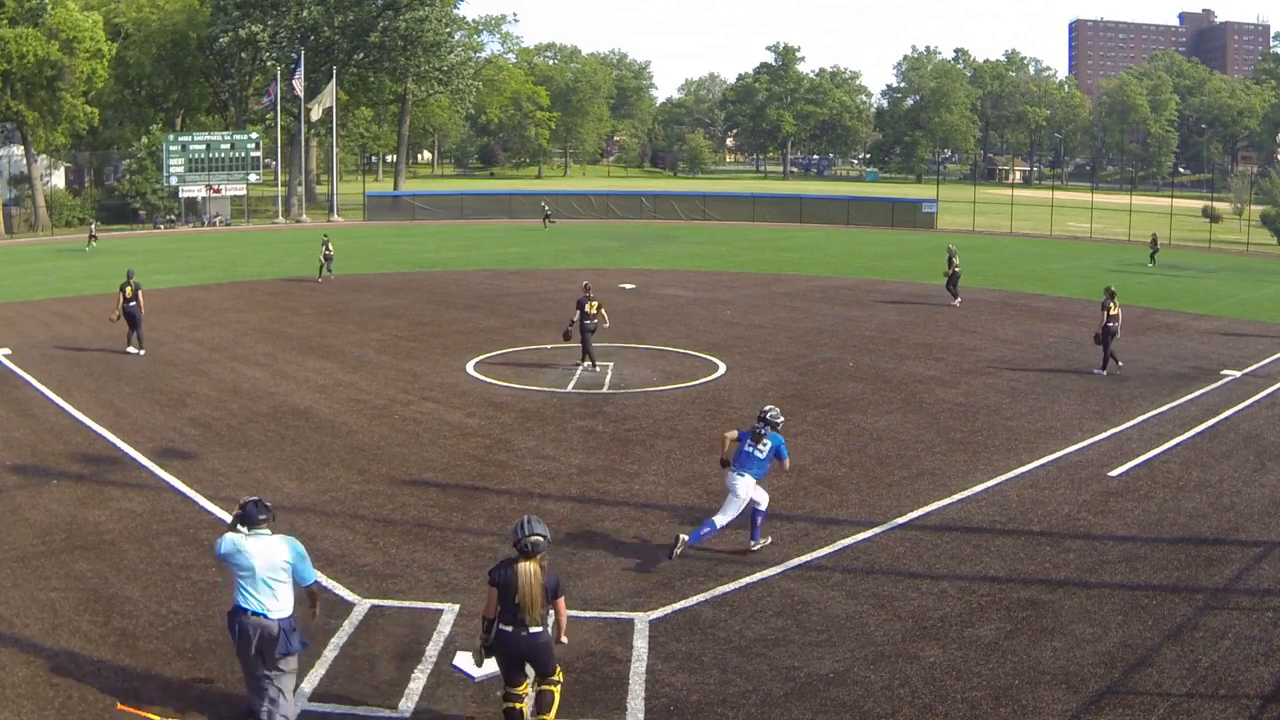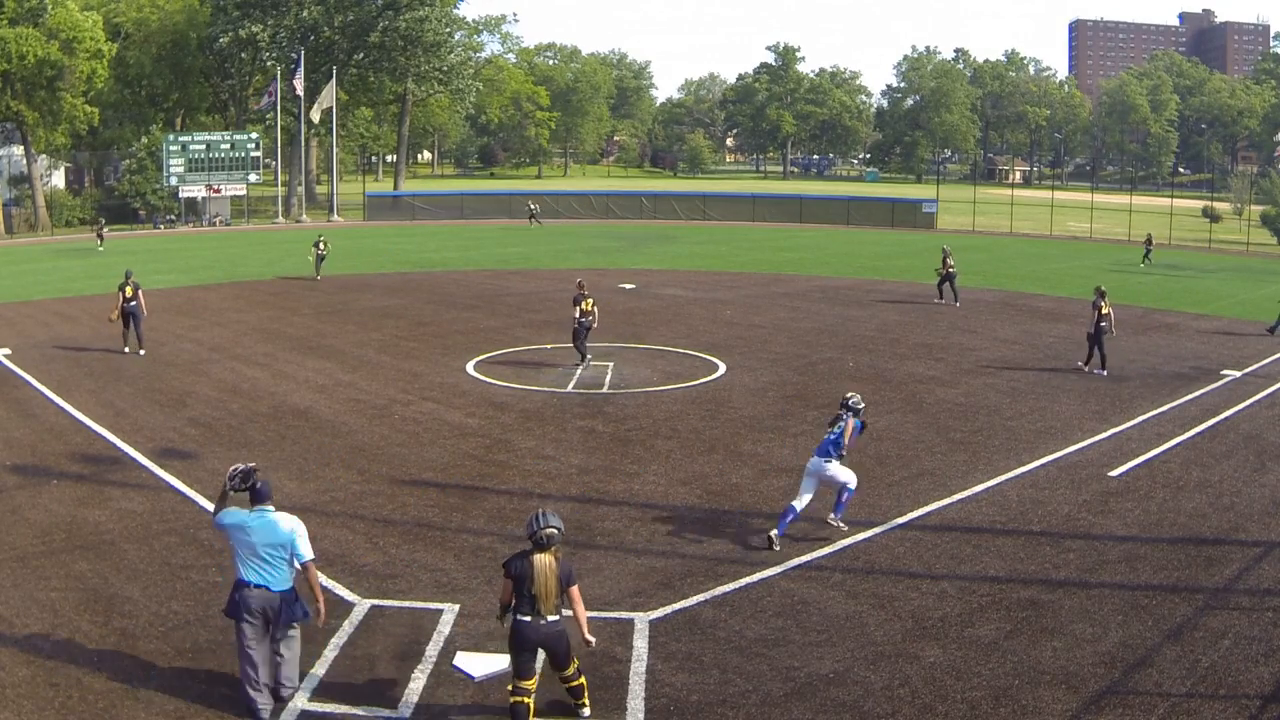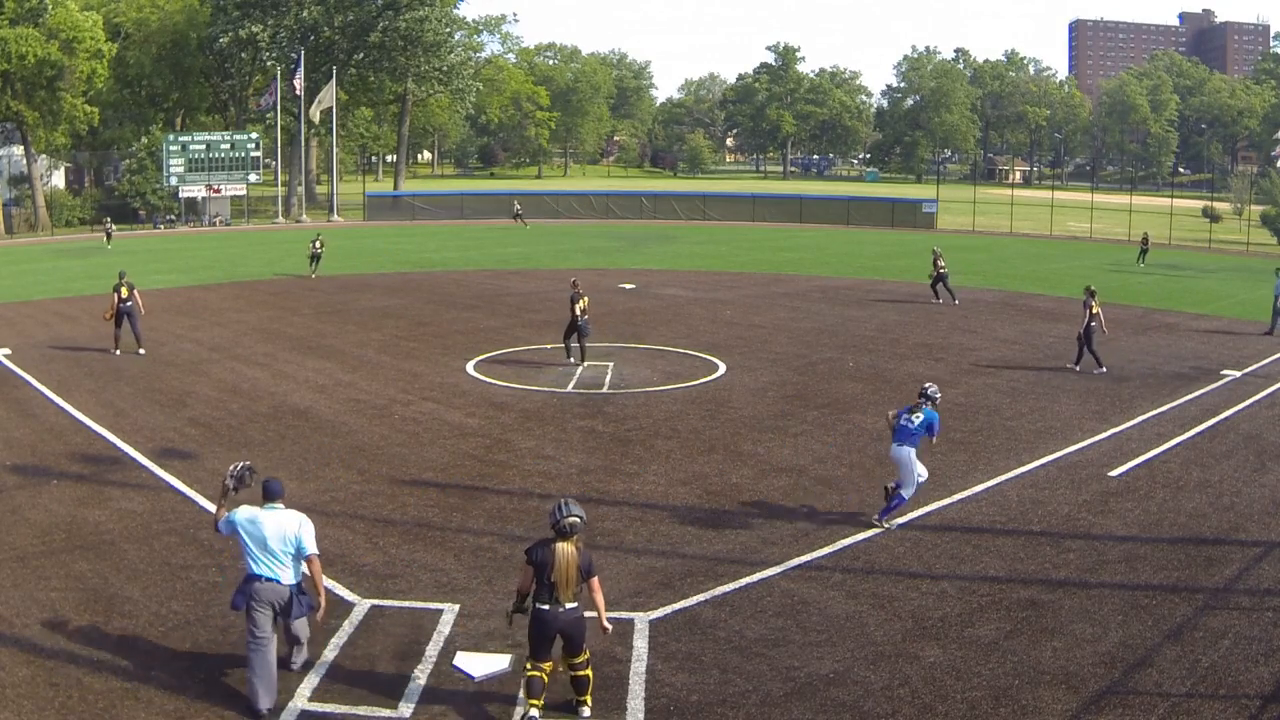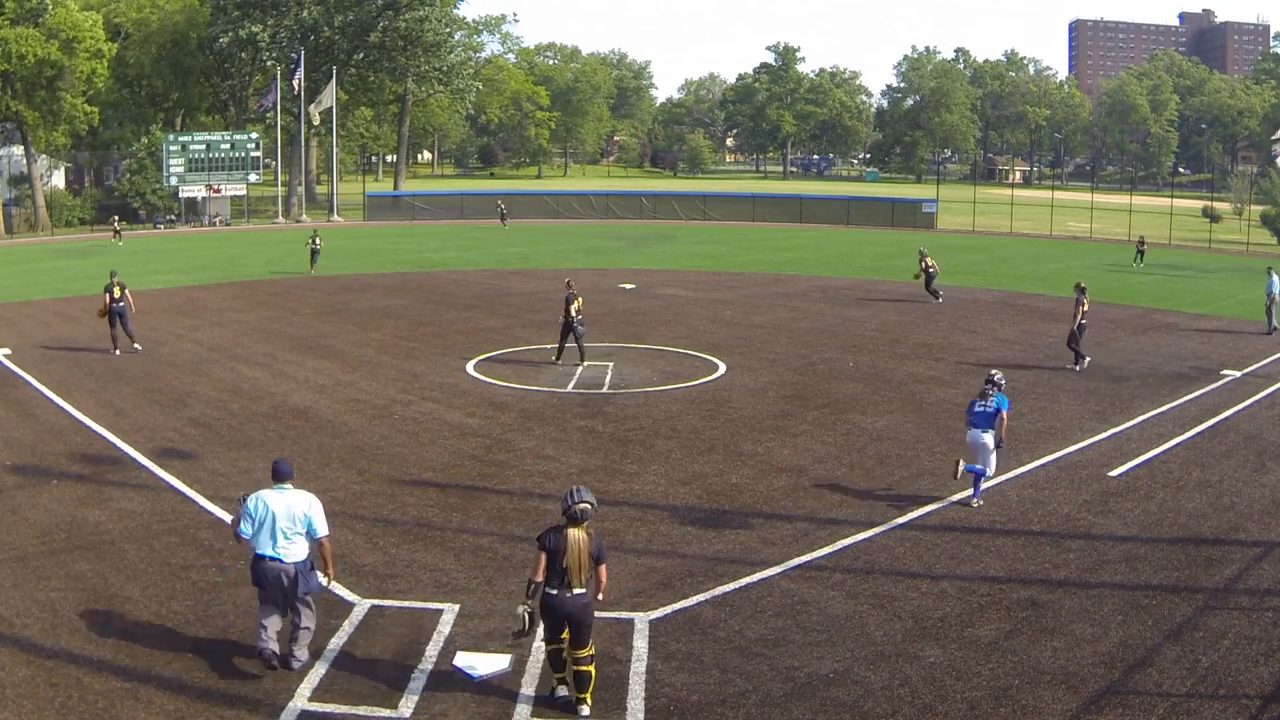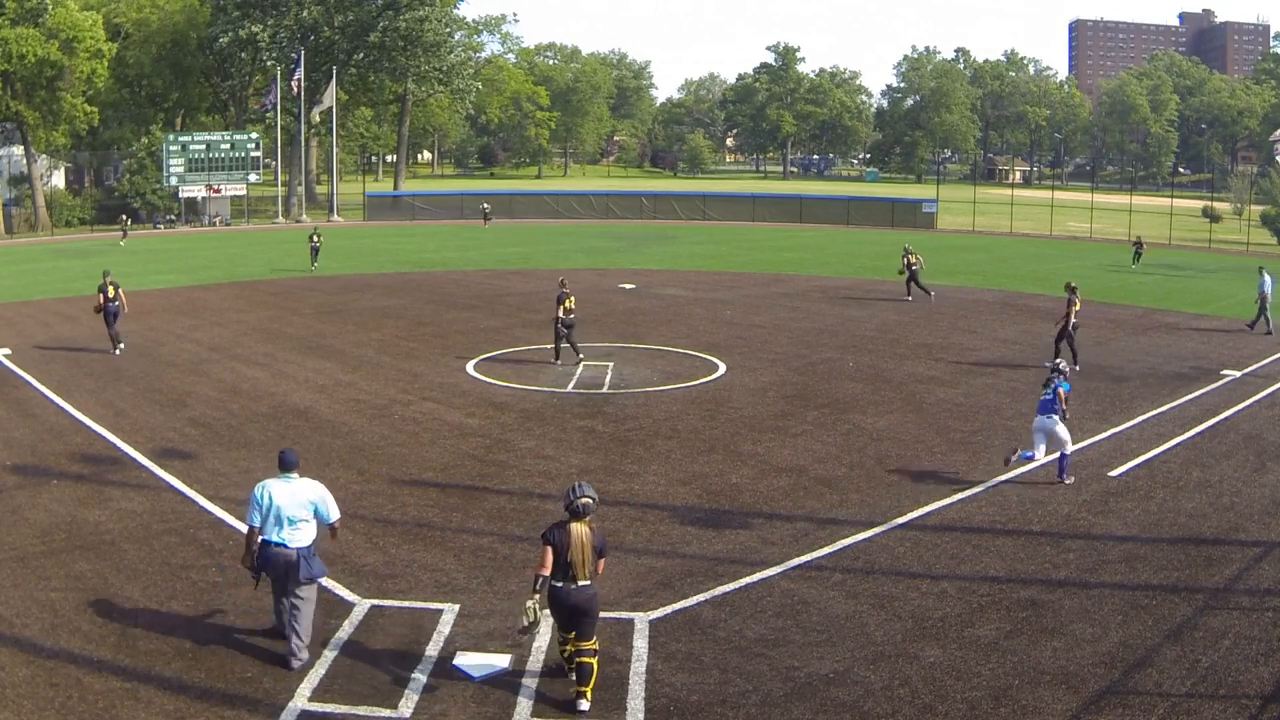
dt=0.2s
person 1, frame 1
left shoulder: (234, 545)
right shoulder: (289, 546)
left elbow: (219, 548)
right elbow: (310, 586)
left wrist: (234, 524)
right wrist: (314, 606)
left hip: (246, 621)
right hip: (280, 622)
left knee: (252, 667)
right knee: (281, 677)
person 1, frame 2
left shoulder: (236, 519)
right shoulder: (291, 524)
left elbow: (216, 517)
right elbow: (308, 565)
left wrist: (226, 490)
right wrist: (319, 600)
left hip: (249, 596)
right hip: (281, 595)
left knee: (253, 650)
right knee: (286, 642)
right ankle: (286, 687)
person 1, frame 3
left shoulder: (244, 516)
right shoulder: (299, 520)
left elbow: (220, 521)
right elbow: (311, 558)
left wrist: (224, 495)
right wrist: (320, 594)
left hip: (257, 589)
right hip: (288, 590)
left knee: (260, 643)
right knee: (296, 628)
right ankle: (296, 659)
person 1, frame 4
left shoulder: (256, 500)
right shoulder: (308, 501)
left elbow: (241, 537)
right elbow: (322, 540)
left wrist: (237, 520)
right wrist: (329, 566)
left hip: (266, 566)
right hip: (296, 567)
left knee: (269, 610)
right knee: (302, 611)
left ankle: (267, 646)
right ankle: (297, 656)
person 1, frame 5
left shoulder: (263, 489)
right shoulder: (314, 489)
left elbow: (254, 528)
right elbow: (334, 523)
left wrist: (248, 553)
right wrist: (333, 531)
left hip: (271, 552)
right hip: (301, 554)
left knee: (280, 593)
right knee: (302, 603)
left ankle: (282, 627)
right ankle: (296, 655)
person 2, frame 1
left shoulder: (502, 571)
right shoulder: (550, 575)
left elbow: (491, 610)
right elbow: (560, 611)
left wrist: (485, 638)
right wrist: (560, 634)
left hip: (507, 638)
right hip: (537, 640)
left knee: (513, 689)
right knee: (549, 681)
person 2, frame 2
left shoulder: (516, 563)
right shoulder: (563, 566)
left elbow: (505, 598)
right elbow: (576, 602)
left wrist: (503, 613)
right wrist: (585, 633)
left hip: (523, 629)
right hip: (553, 629)
left knee: (522, 682)
right knee: (567, 670)
person 2, frame 3
left shoulder: (539, 550)
right shoulder: (584, 556)
left elbow: (526, 585)
right elbow: (595, 591)
left wrist: (518, 605)
right wrist: (603, 619)
left hip: (543, 615)
right hip: (572, 616)
left knee: (538, 663)
right knee: (577, 660)
person 2, frame 4
left shoulder: (550, 536)
right shoulder: (594, 542)
left elbow: (538, 574)
right elbow: (601, 578)
left wrist: (528, 602)
right wrist: (599, 594)
left hip: (552, 601)
right hip: (581, 602)
left knee: (554, 640)
right knee: (581, 652)
left ankle: (561, 685)
right ankle: (583, 702)
person 2, frame 5
left shoulder: (555, 532)
right shoulder: (597, 536)
left elbow: (545, 567)
right elbow: (599, 569)
left wrist: (535, 597)
left hip: (559, 594)
right hip: (586, 595)
left knee: (566, 634)
right knee: (586, 645)
left ankle: (572, 669)
right ankle: (582, 696)
